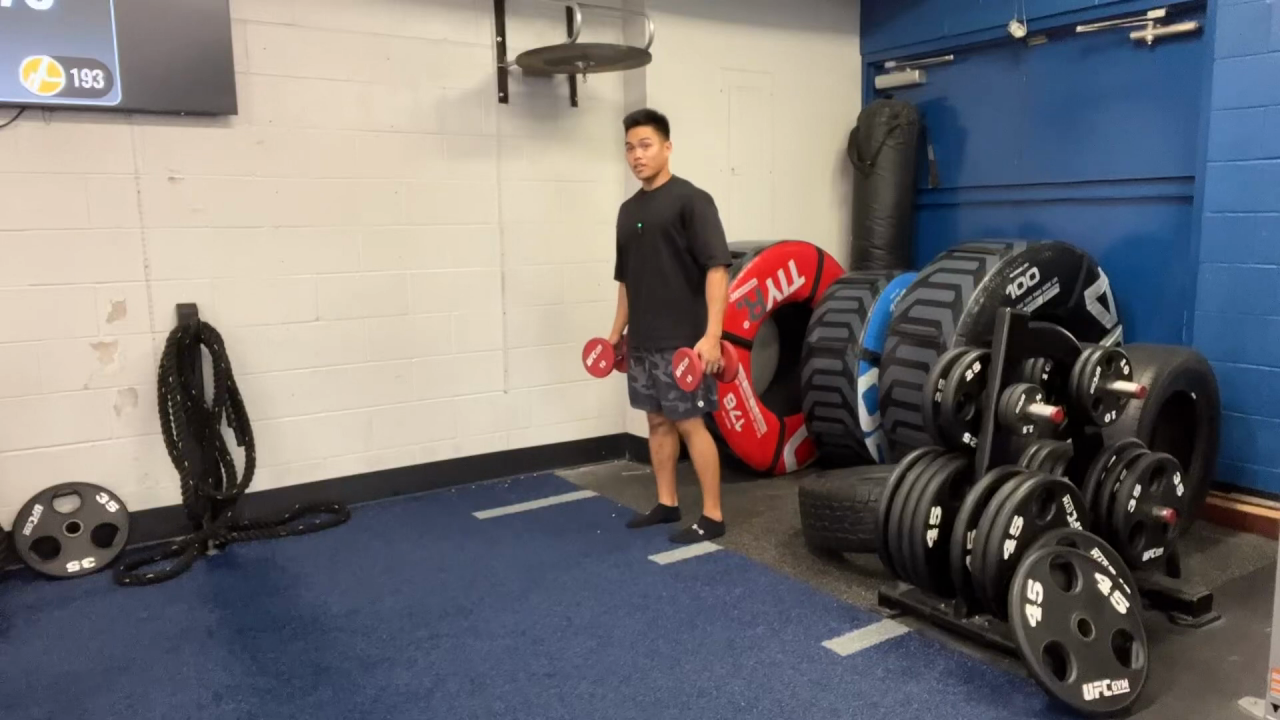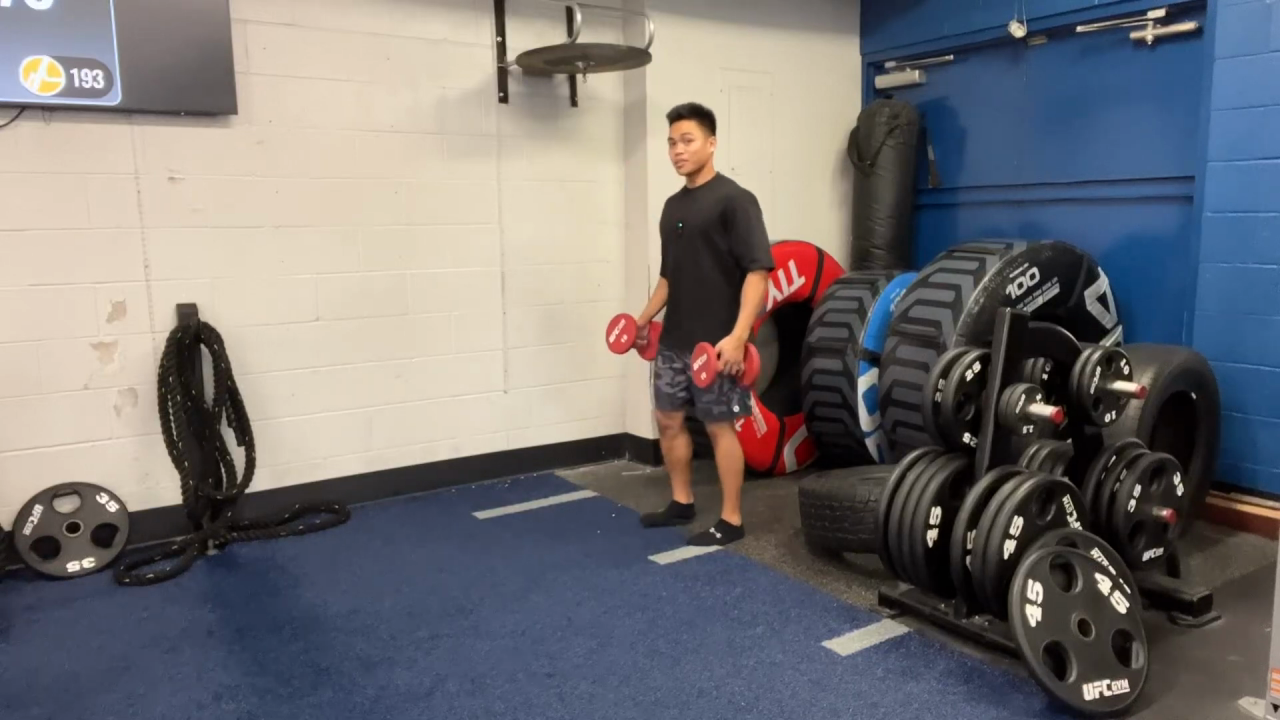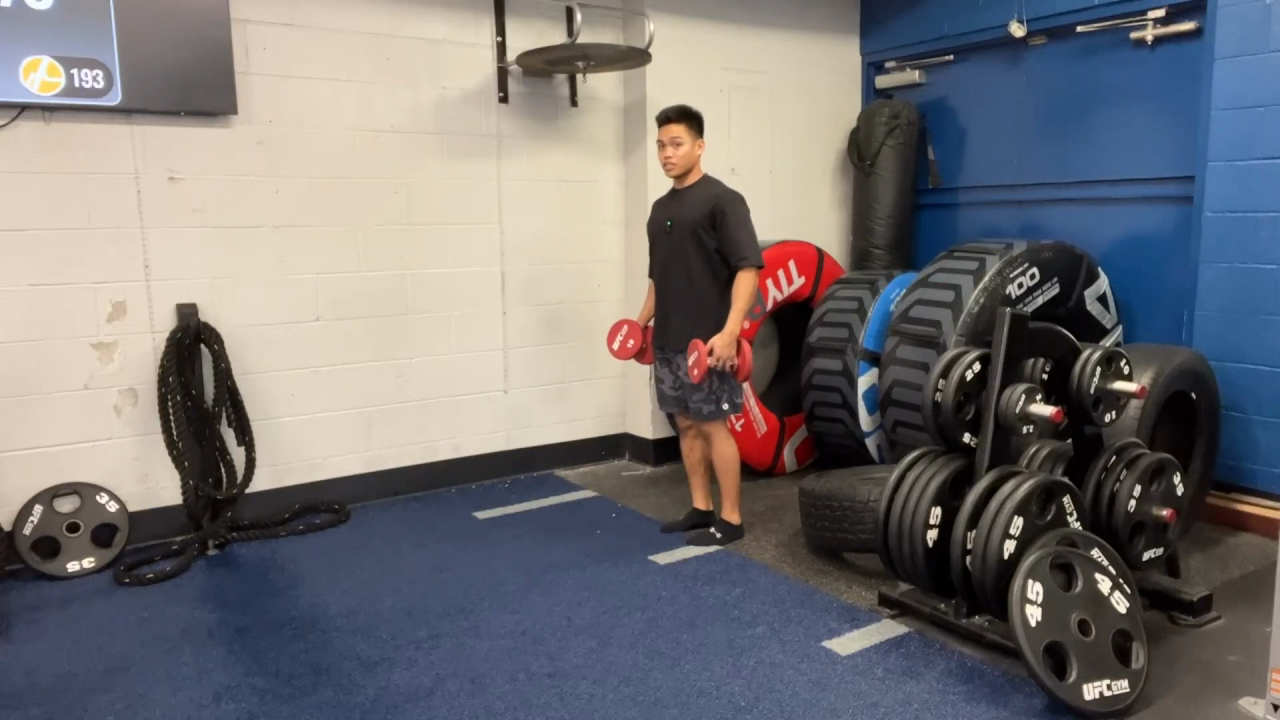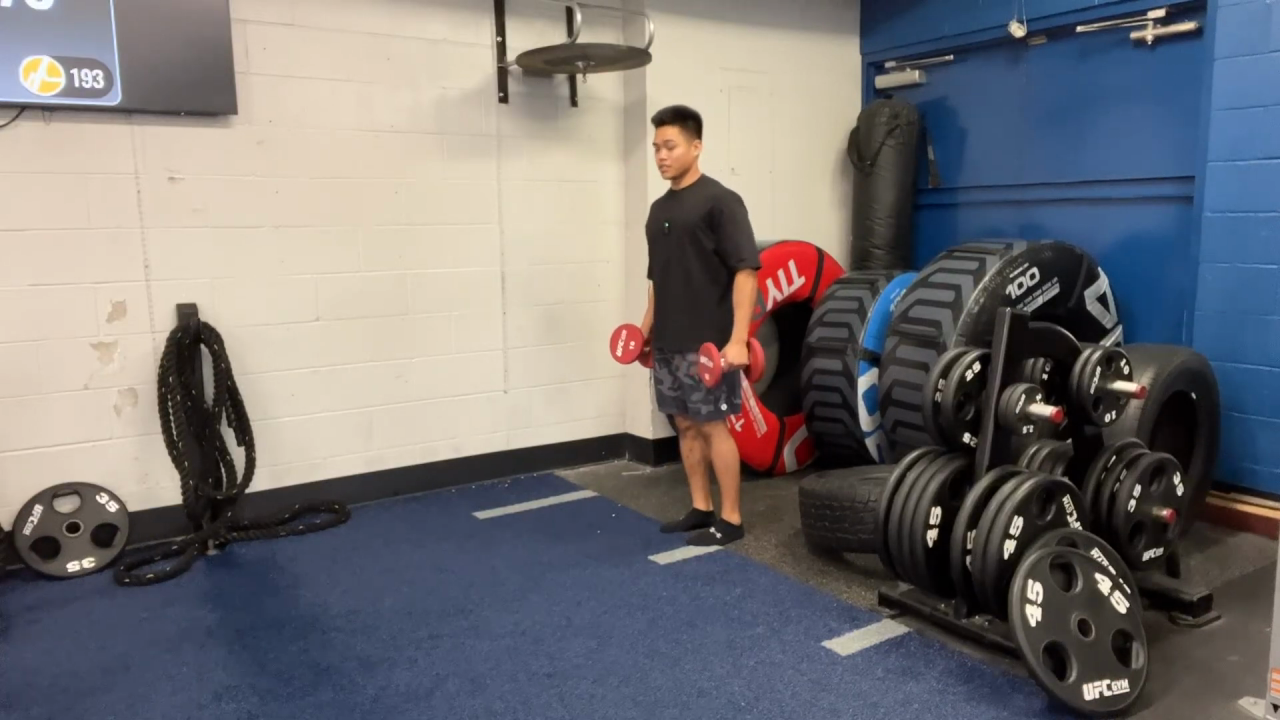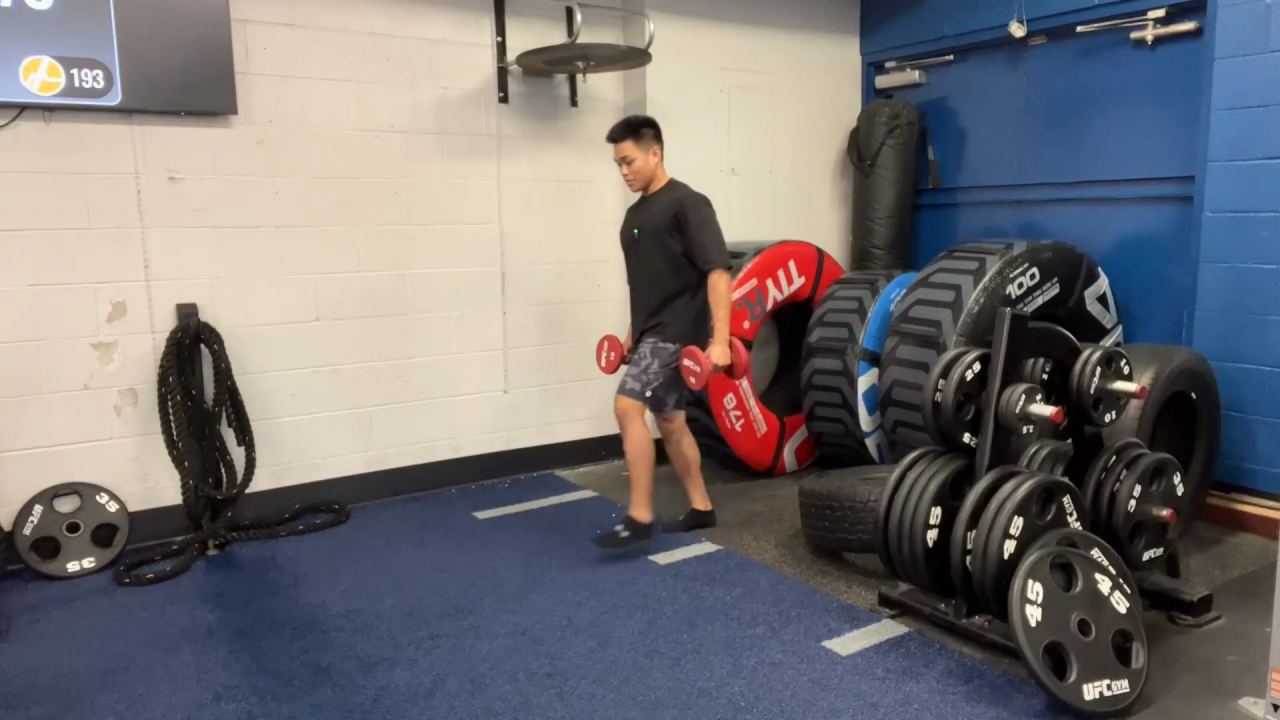
dt=1s
person 1, frame 1
left shoulder: (691, 200)
right shoulder: (629, 209)
left elbow: (716, 268)
left wrist: (712, 335)
right wrist: (617, 331)
left hip: (682, 340)
right hip: (643, 341)
left knee: (690, 424)
right knee: (658, 421)
left ankle: (712, 516)
right ankle: (666, 504)
person 1, frame 2
left shoulder: (734, 200)
right shoulder: (673, 205)
left elbow: (758, 271)
left wrist: (738, 335)
right wrist: (645, 316)
left hip: (716, 342)
right hip: (675, 339)
left knee: (719, 427)
right knee: (668, 420)
left ankle: (731, 520)
right ankle: (681, 501)
person 1, frame 3
left shoulder: (722, 200)
right shoulder: (661, 207)
left elbow: (748, 267)
left wrist: (730, 331)
right wrist: (642, 321)
left hip: (706, 340)
right hip: (668, 340)
left knee: (713, 425)
right knee: (686, 424)
left ankle: (731, 519)
right ankle: (700, 509)
person 1, frame 4
left shoulder: (719, 201)
right shoulder: (659, 207)
left elbow: (746, 271)
left wrist: (738, 339)
right wrist: (647, 327)
left hip: (706, 343)
right hip: (668, 342)
left knee: (713, 427)
right knee: (685, 425)
left ankle: (731, 520)
right ankle: (700, 509)
person 1, frame 5
left shoulder: (687, 204)
right shoulder: (635, 212)
left elbow: (718, 271)
left wrist: (720, 339)
right wrist: (632, 333)
left hip: (677, 332)
right hip: (651, 333)
left knee: (628, 408)
right knee: (670, 421)
left ankle: (641, 515)
right ankle: (700, 507)
